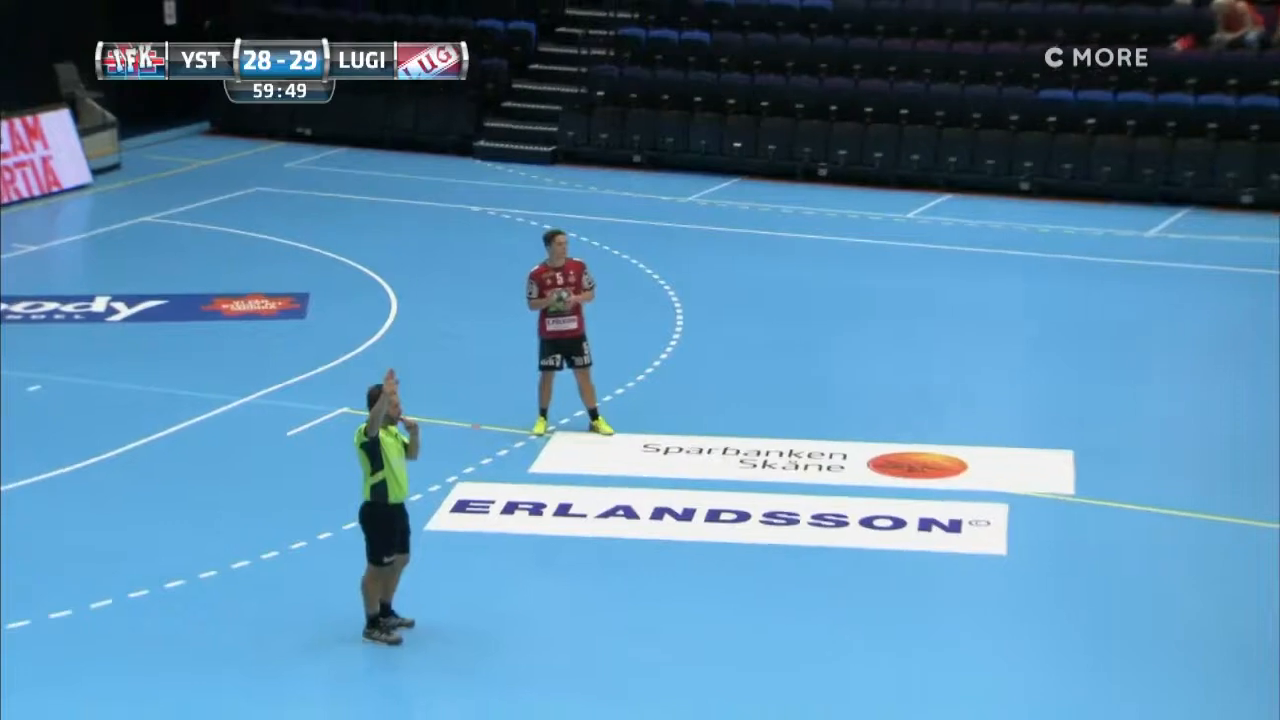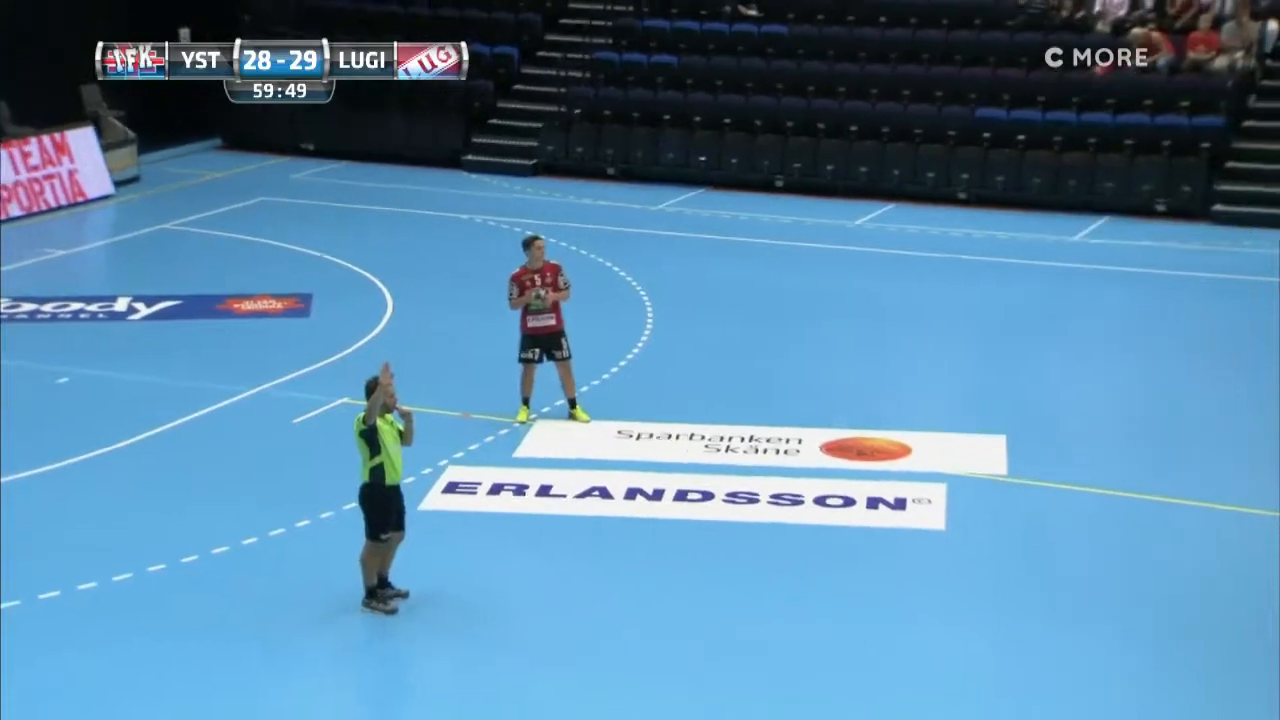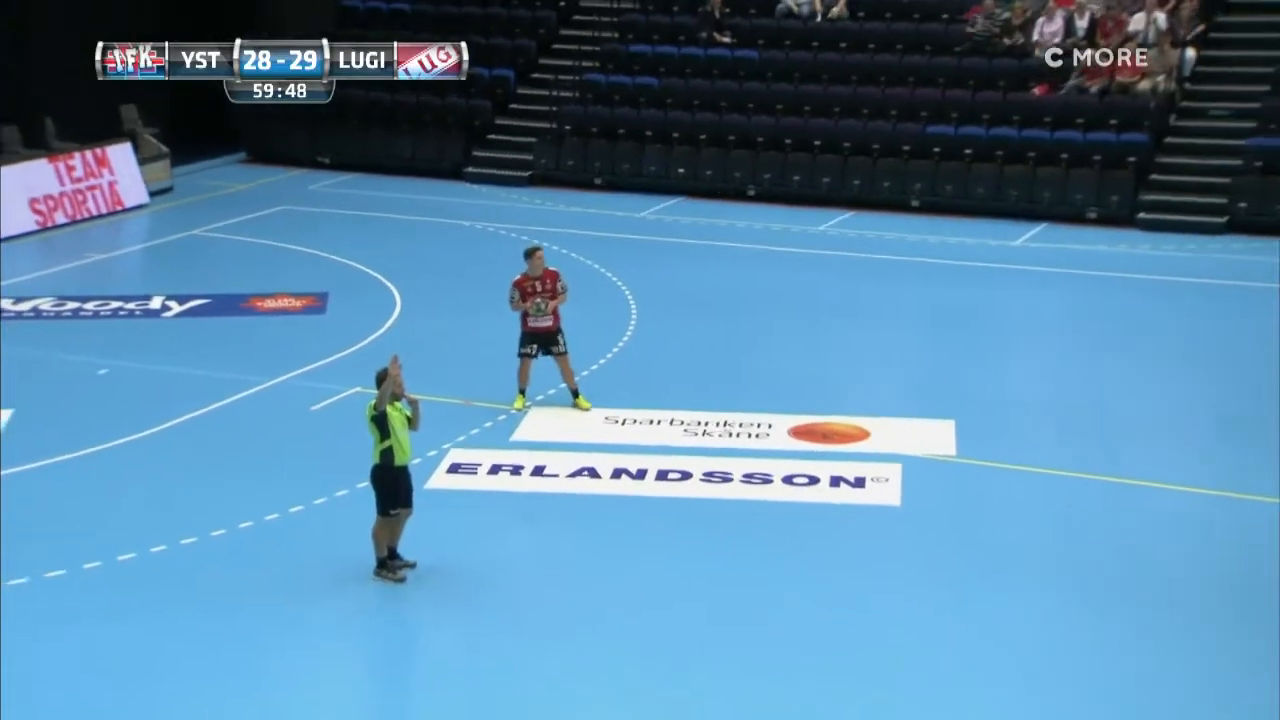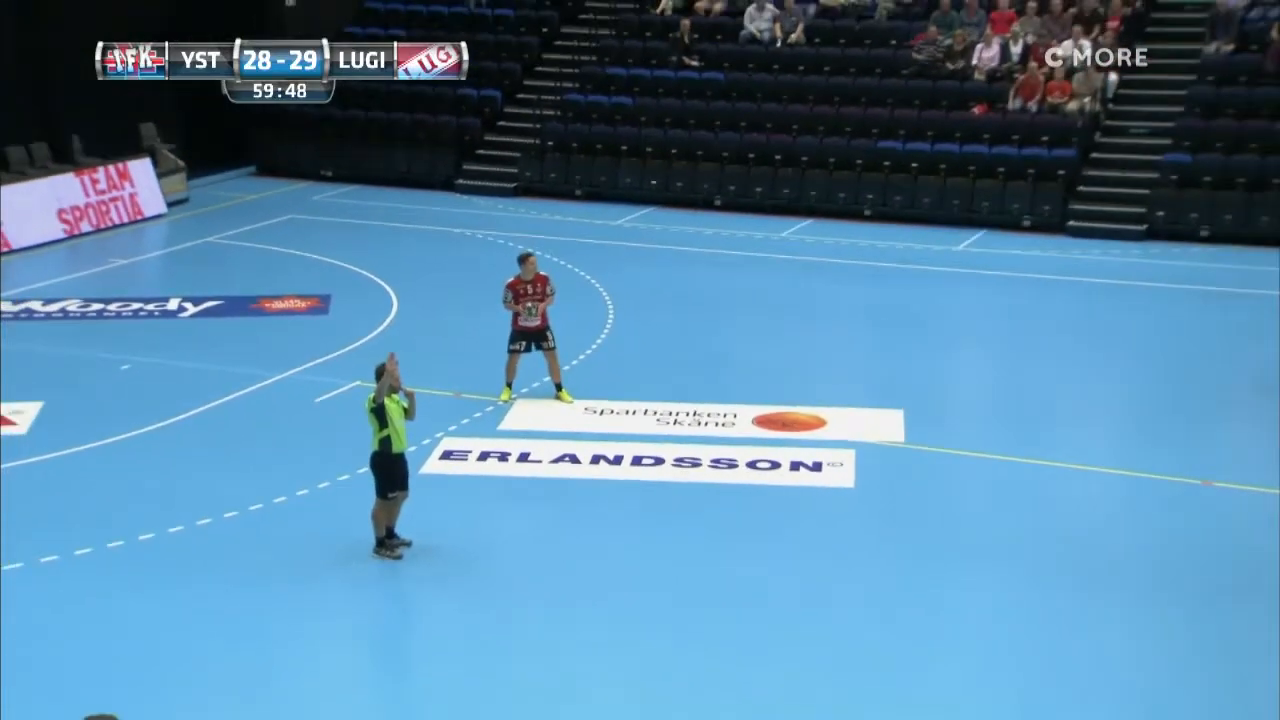
dt=0.5s
person 1, frame 1
left shoulder: (393, 431)
right shoulder: (368, 434)
left elbow: (412, 455)
right elbow: (373, 422)
left wrist: (414, 432)
right wrist: (385, 396)
left hip: (397, 507)
right hip: (378, 510)
left knee: (400, 560)
right knee: (377, 568)
left ankle: (386, 613)
right ankle: (372, 625)
person 1, frame 2
left shoulder: (389, 419)
right shoulder: (366, 422)
left elbow: (407, 441)
right elbow: (371, 412)
left wrist: (408, 421)
right wrist: (381, 387)
left hip: (392, 488)
right hip: (375, 491)
left knee: (395, 537)
right knee: (375, 543)
left ankle: (383, 584)
right ankle: (370, 595)
person 1, frame 3
left shoulder: (398, 407)
right shoulder: (377, 409)
left elbow: (414, 426)
right elbow: (381, 400)
left wrist: (415, 407)
right wrist: (390, 378)
left hip: (401, 469)
right hip: (386, 471)
left knee: (404, 513)
right knee: (385, 519)
left ankle: (392, 556)
right ankle: (381, 566)
person 1, frame 4
left shoulder: (395, 399)
right shoulder: (376, 401)
left elbow: (410, 416)
right elbow: (379, 392)
left wrist: (411, 399)
right wrist: (387, 373)
left hip: (398, 455)
right hip: (384, 458)
left knee: (401, 496)
right knee: (384, 501)
left ankle: (390, 535)
right ankle: (380, 544)
person 2, frame 1
left shoulder: (579, 266)
right shoulder: (537, 274)
left elbow: (591, 293)
right elbow: (531, 304)
left wrist: (576, 298)
right wrist: (547, 301)
left hip: (575, 332)
right hip: (550, 335)
left knee: (584, 374)
right knee: (547, 376)
person 2, frame 2
left shoulder: (555, 268)
right shoulder: (517, 276)
left elbow: (567, 293)
right elbow: (512, 304)
left wrist: (554, 296)
right wrist: (526, 298)
left hip: (555, 328)
right hip: (531, 331)
left knee: (565, 366)
right knee: (528, 368)
left ankle: (573, 408)
right ankle: (525, 407)
person 2, frame 3
left shoulder: (553, 274)
right shoulder: (519, 282)
left elbow: (564, 295)
right elbow: (513, 305)
left wrist: (553, 303)
right wrist: (525, 306)
left hip: (552, 327)
right hip: (530, 329)
left knee: (563, 361)
right knee: (525, 362)
left ankle: (577, 397)
right ankle: (521, 396)
person 2, frame 4
left shoulder: (543, 278)
right shoulder: (512, 284)
left elbow: (551, 297)
right elbow: (506, 304)
left wrist: (543, 305)
right wrist: (518, 308)
left hip: (541, 326)
right hip: (520, 328)
left knee: (552, 356)
right knee: (513, 358)
left ankle: (560, 390)
right ankle: (508, 388)
